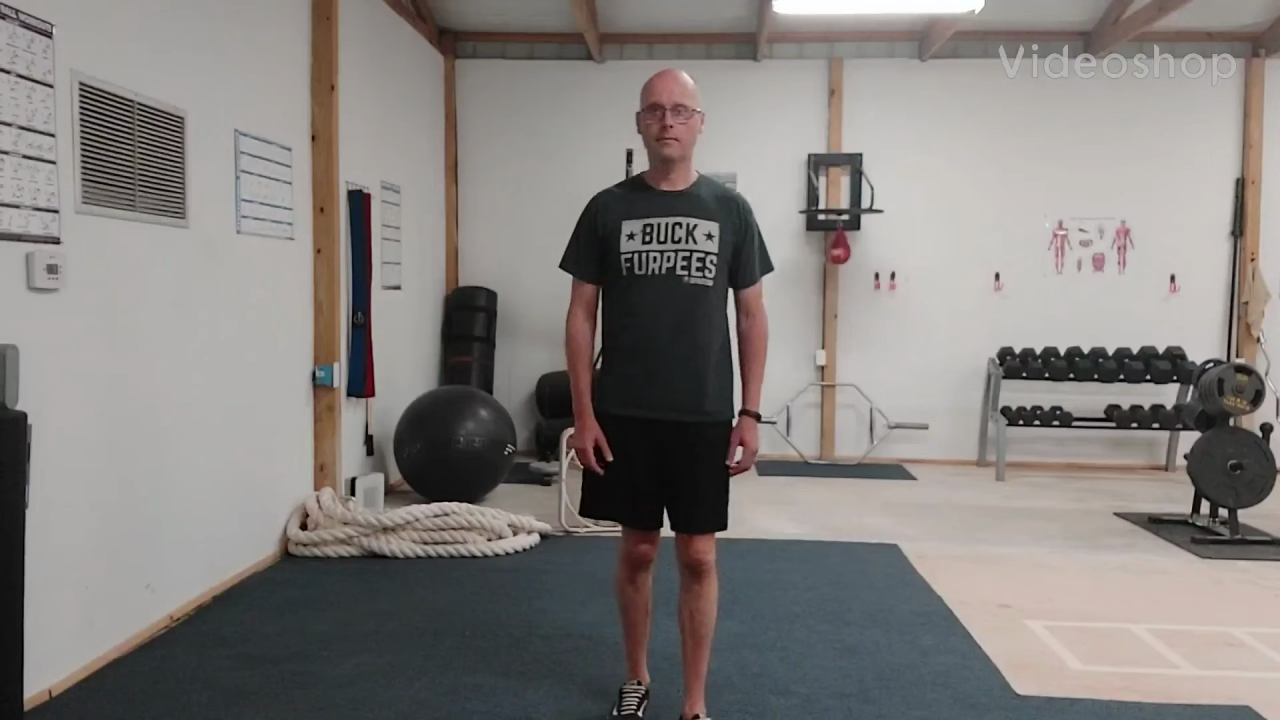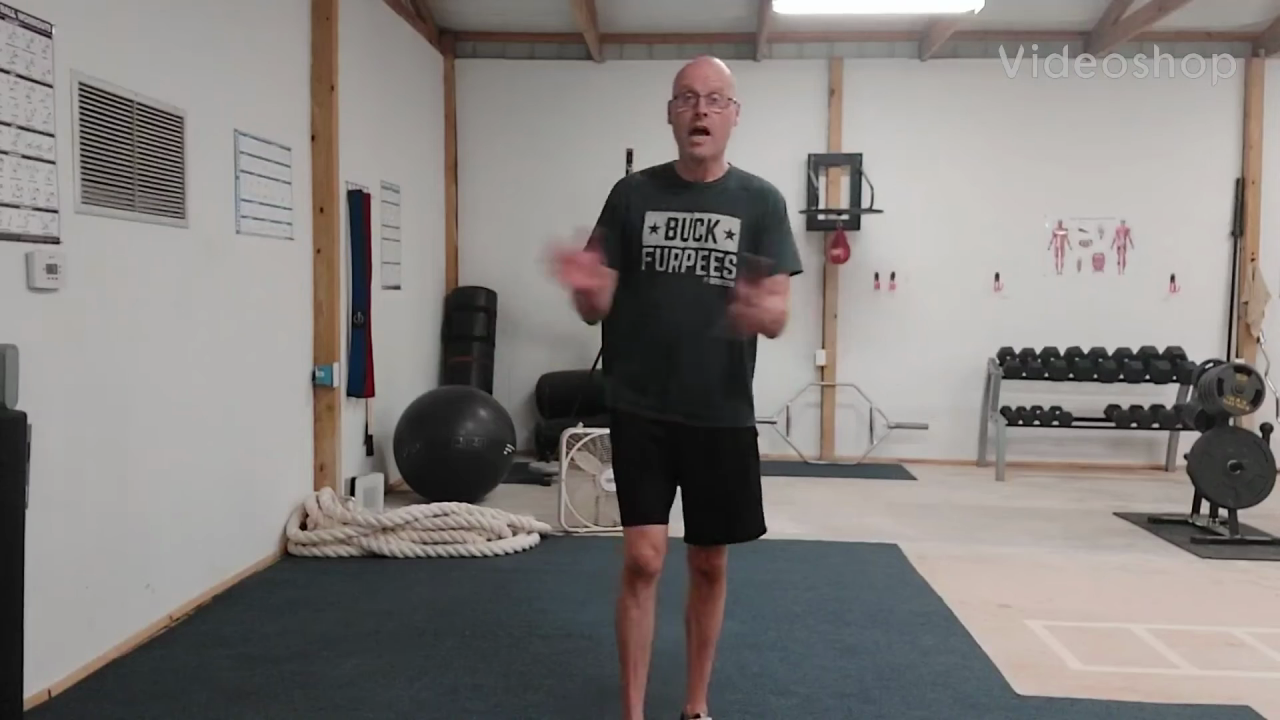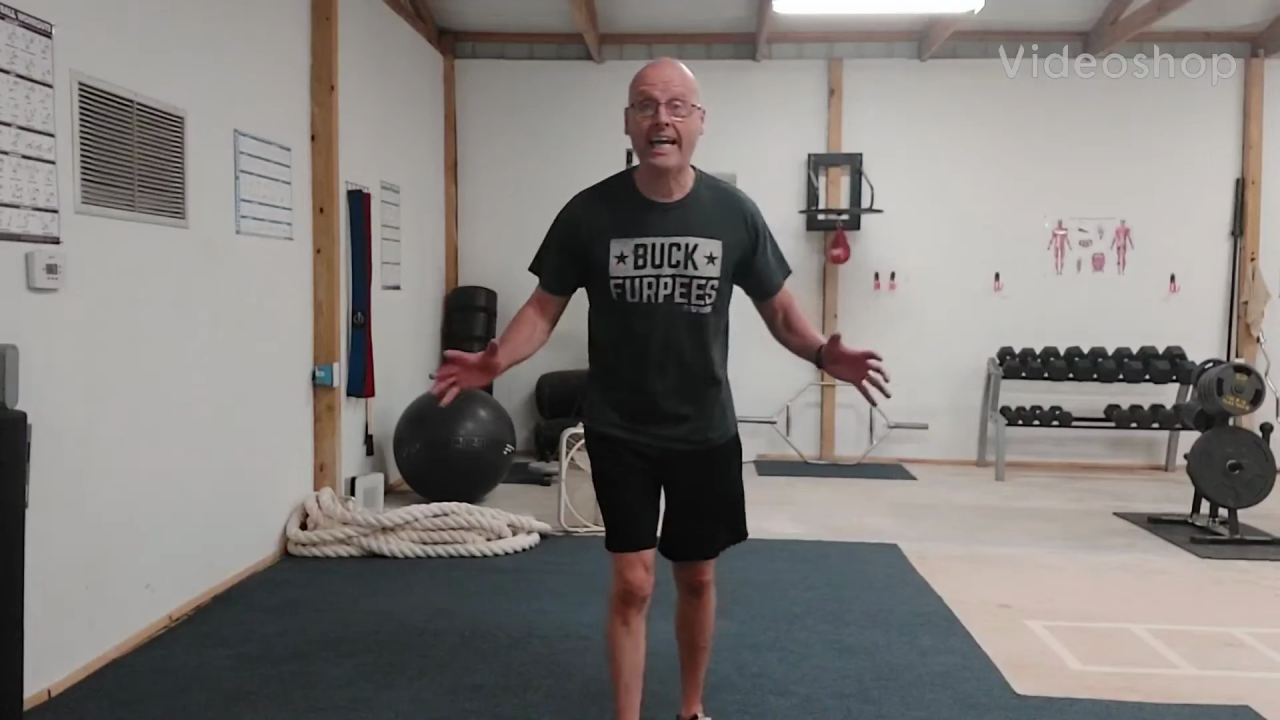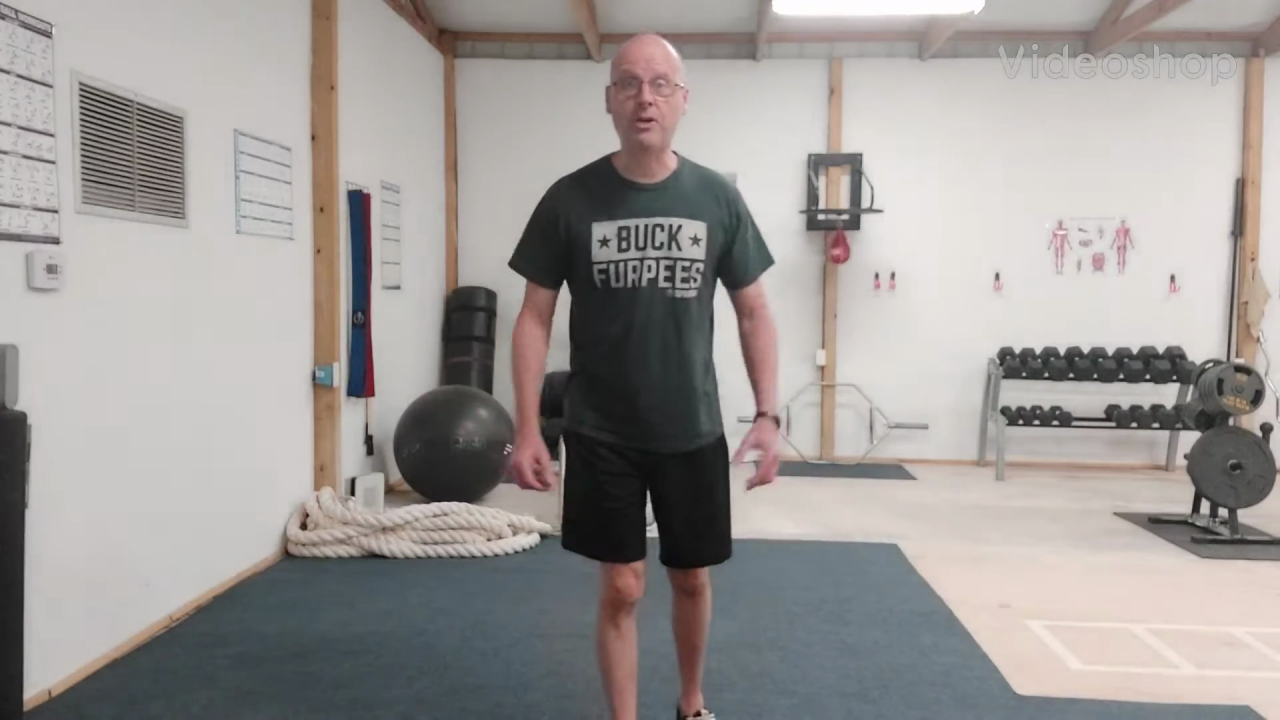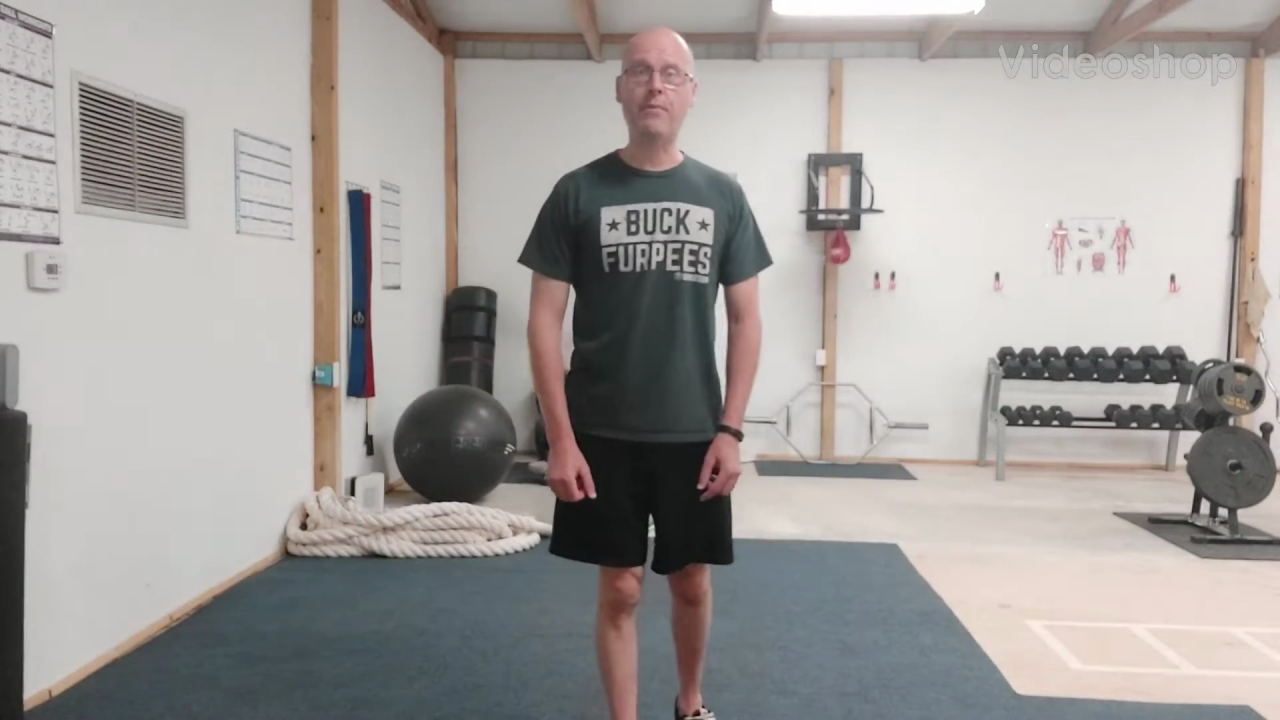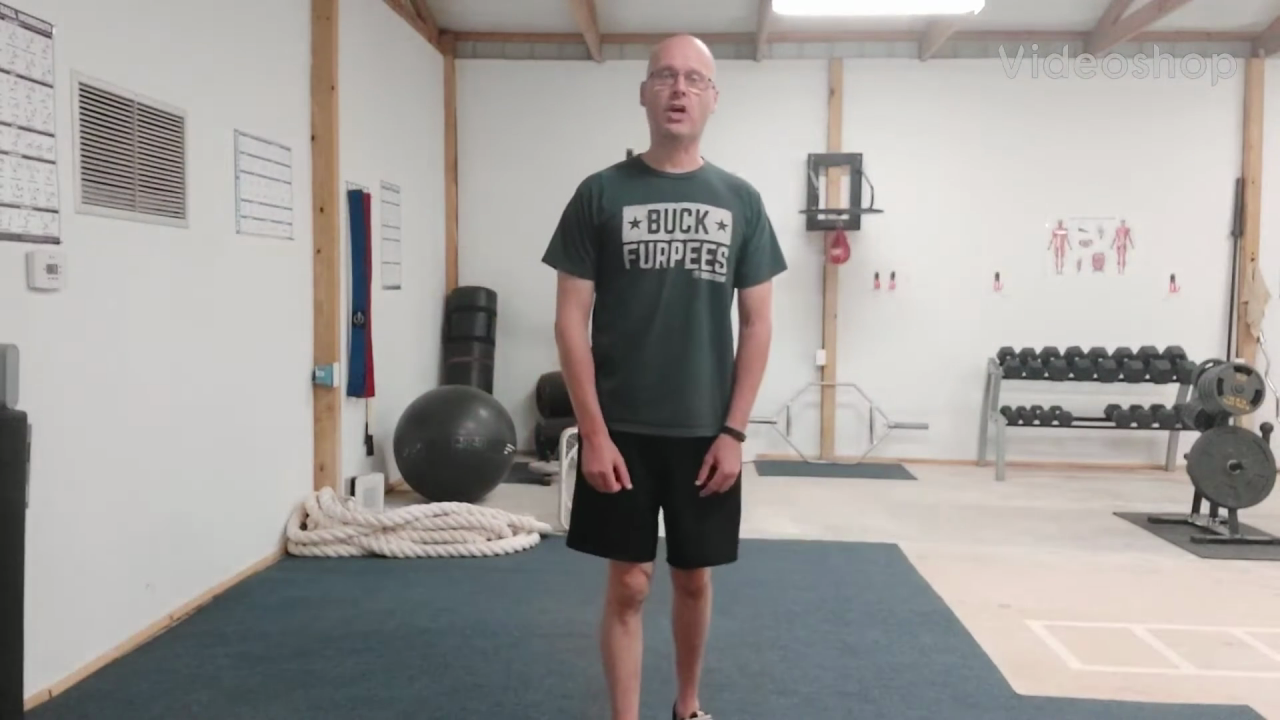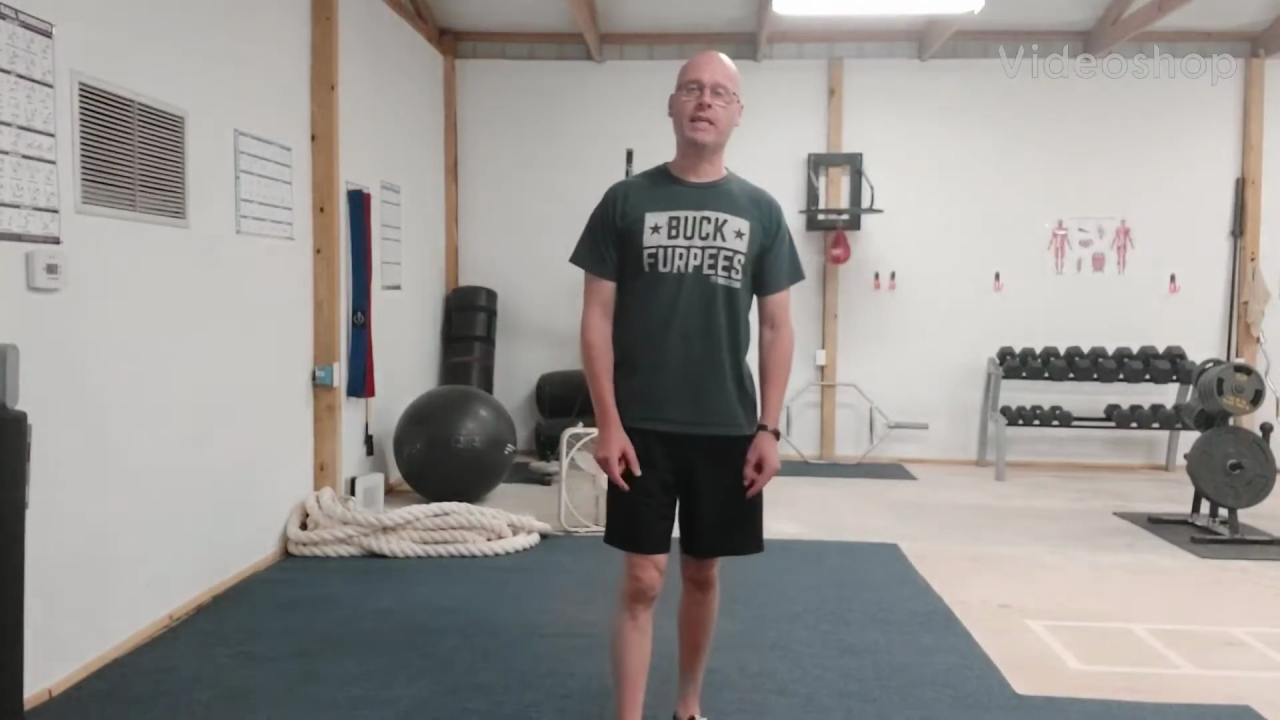
dt=0.5s
person 1, frame 1
left shoulder: (730, 209)
right shoulder: (607, 208)
left elbow: (752, 314)
right elbow: (582, 314)
left wrist: (750, 412)
right wrist: (584, 412)
left hip: (704, 416)
right hip: (626, 414)
left knee: (698, 558)
right knee: (637, 552)
person 1, frame 2
left shoulder: (760, 201)
right shoulder: (633, 194)
left elbow: (775, 314)
right elbow: (596, 307)
left wrist: (757, 307)
right wrist: (584, 285)
left hip: (722, 416)
right hip: (641, 411)
left knee: (710, 564)
right knee: (642, 560)
person 1, frame 3
left shoulder: (734, 212)
right shoulder: (589, 213)
left elbow: (778, 308)
right elbow: (545, 305)
left wrist: (825, 352)
right wrist: (496, 359)
left hip: (706, 432)
right hip: (619, 432)
left knee: (697, 577)
right knee: (632, 584)
person 1, frame 4
left shoulder: (718, 198)
right shoulder: (569, 200)
left elbow: (753, 314)
right elbow: (535, 318)
left wrist: (767, 415)
right wrist: (528, 428)
left hip: (694, 434)
right hip: (601, 437)
left knee: (692, 580)
right knee: (621, 588)
person 1, frame 5
left shoulder: (722, 195)
right shoulder: (578, 192)
left elbow: (744, 320)
right elbow: (544, 321)
left wrist: (730, 430)
right wrist: (561, 438)
left hip: (693, 433)
right hip: (604, 435)
left knee: (691, 583)
right knee: (619, 589)
person 1, frame 6
left shoulder: (740, 200)
right shoulder: (601, 194)
left elbow: (756, 323)
right elbow: (572, 320)
left wrist: (733, 431)
right wrist: (594, 431)
left hip: (705, 430)
right hip: (622, 430)
left knee: (694, 578)
right knee: (629, 584)
person 1, frame 7
left shoulder: (760, 209)
right shoulder: (626, 200)
left elbow: (777, 326)
right elbow: (597, 317)
left wrist: (768, 428)
right wrist: (608, 423)
left hip: (724, 429)
right hip: (642, 427)
left knee: (702, 573)
right knee: (641, 580)
